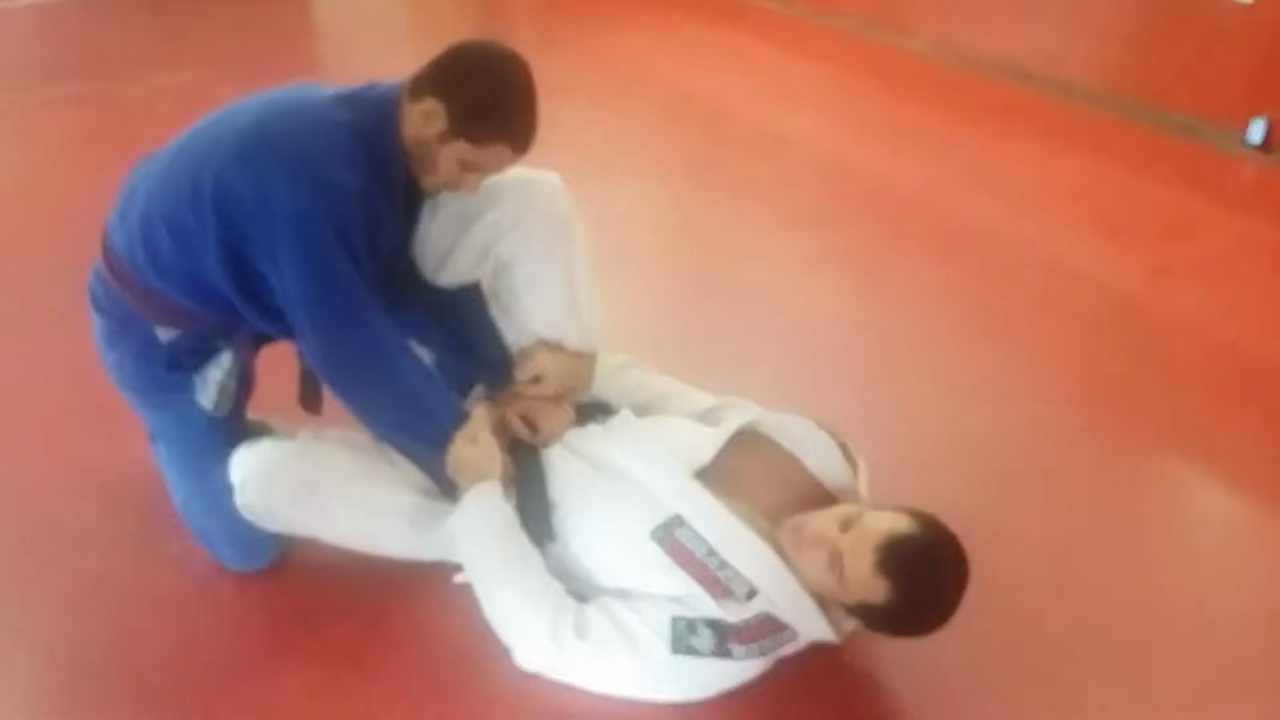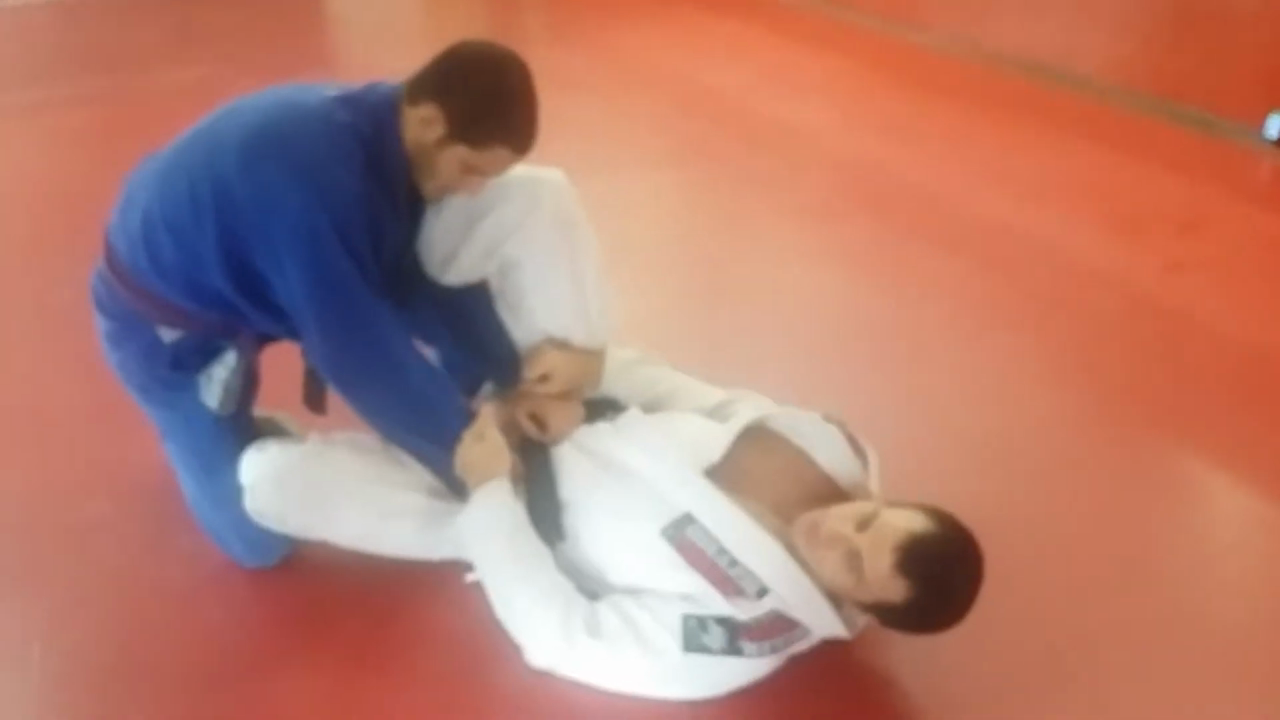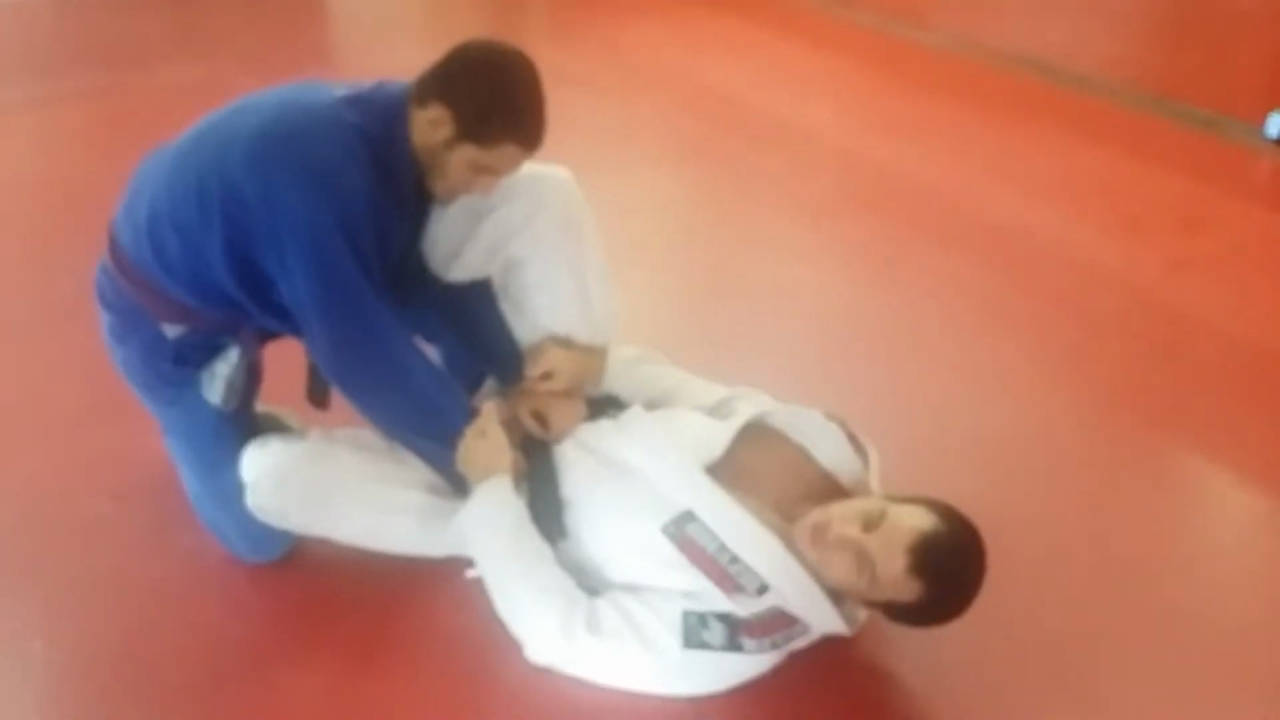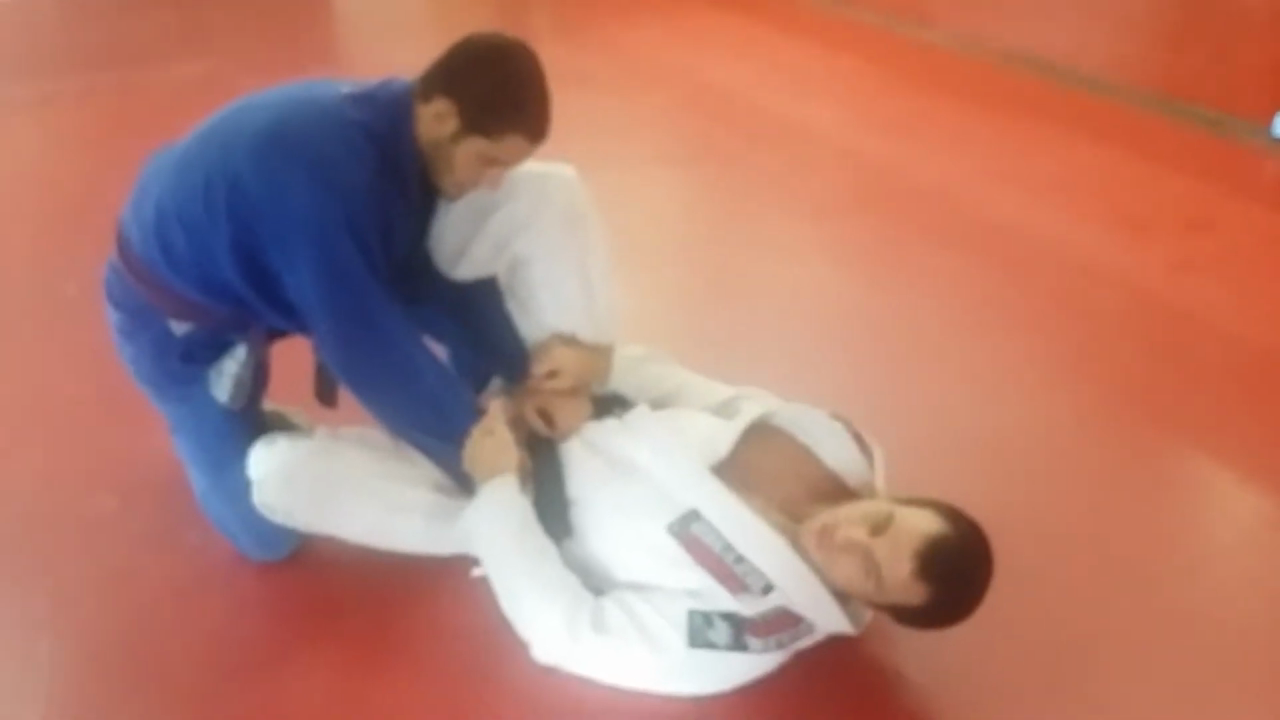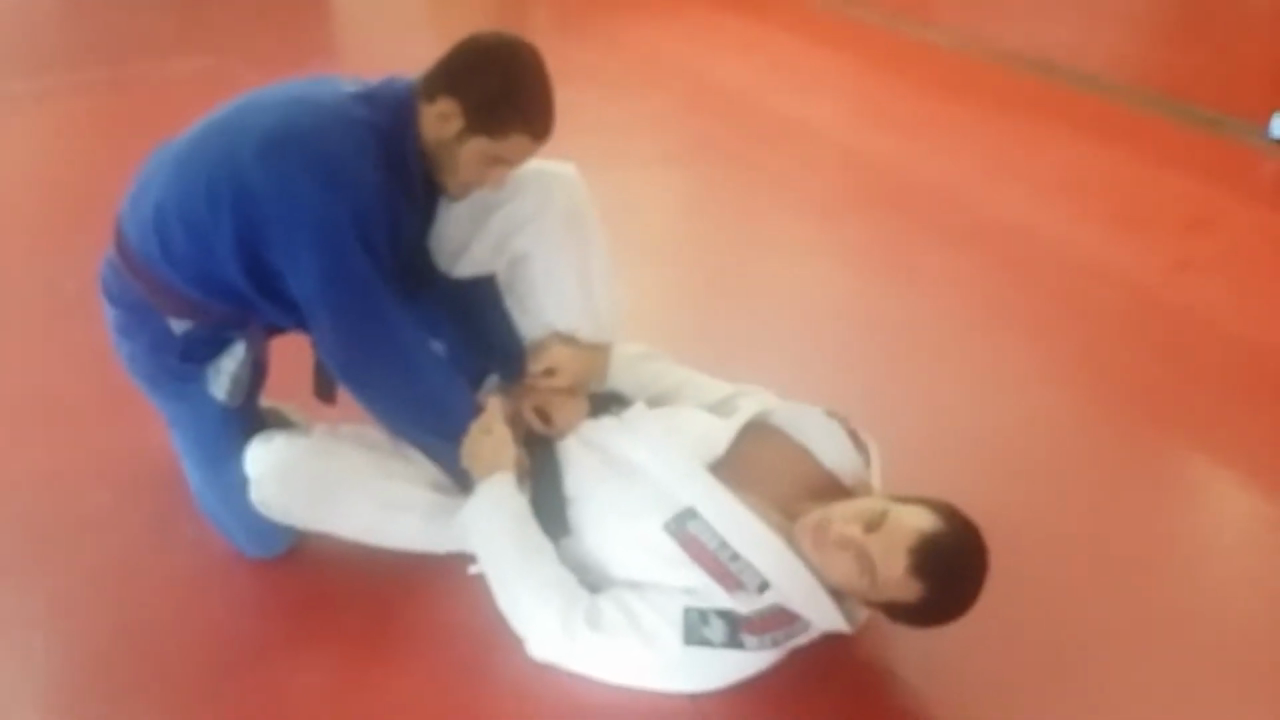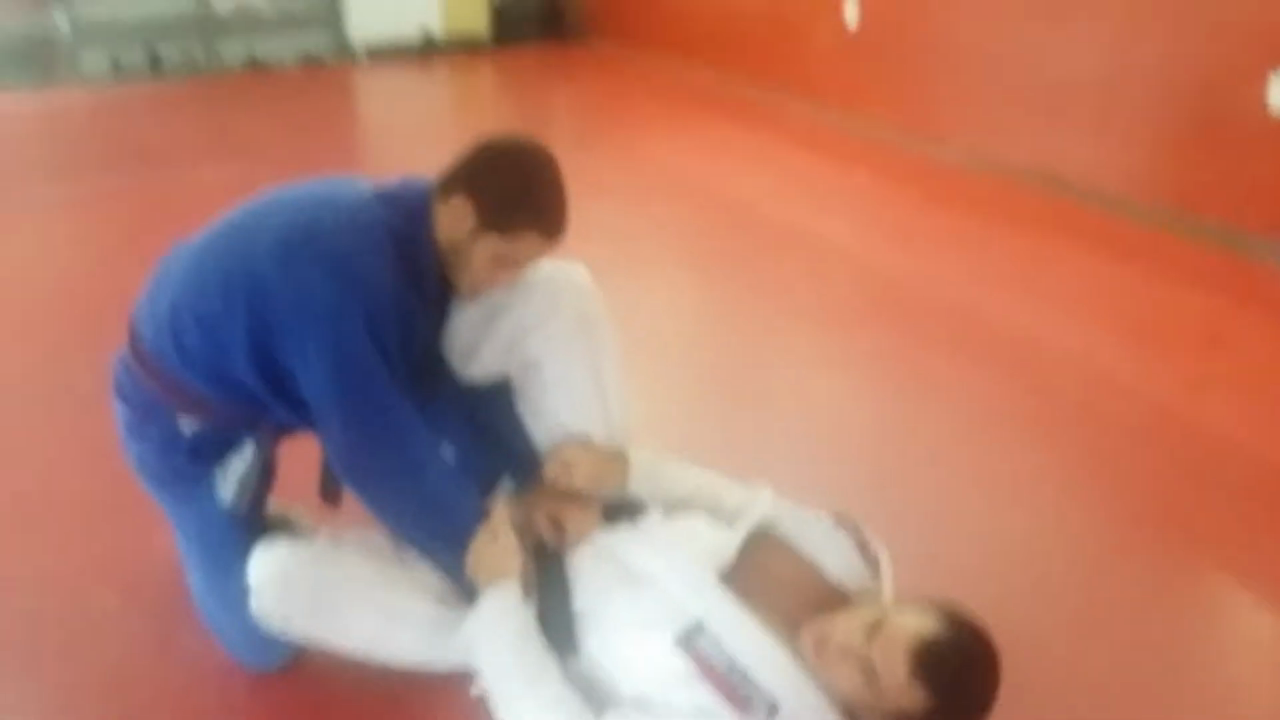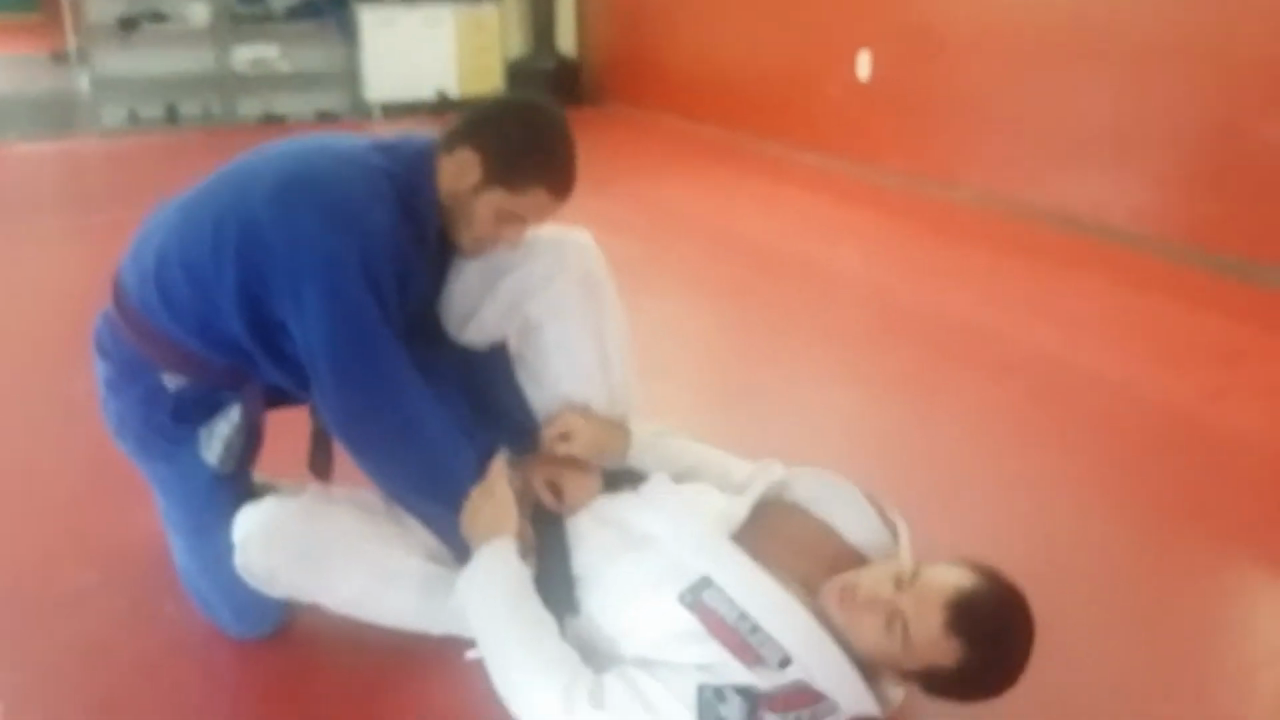
dt=0.7s
person 1, frame 1
left shoulder: (721, 643)
right shoulder: (823, 461)
left elbow: (550, 637)
right elbow: (705, 414)
left wrist: (481, 496)
left hip: (515, 512)
left knee: (265, 475)
left ankle: (235, 438)
person 1, frame 2
left shoulder: (734, 641)
right shoulder: (835, 454)
left elbow: (562, 636)
right elbow: (712, 406)
left wrist: (489, 495)
left hip: (520, 511)
right hip: (572, 414)
left knee: (272, 479)
left ankle: (244, 436)
person 1, frame 3
left shoulder: (735, 635)
right shoulder: (834, 452)
left elbow: (561, 632)
right elbow: (708, 401)
left wrist: (490, 491)
left hip: (523, 507)
right hip: (567, 396)
left knee: (273, 474)
left ankle: (253, 430)
person 1, frame 4
left shoulder: (736, 638)
right shoulder: (842, 451)
left elbow: (566, 632)
right elbow: (714, 401)
left wrist: (495, 490)
left hip: (529, 508)
right hip: (566, 398)
left knee: (279, 472)
left ankle: (262, 431)
person 1, frame 5
left shoulder: (735, 634)
right shoulder: (838, 449)
left elbow: (562, 628)
right elbow: (722, 401)
left wrist: (494, 487)
right wrist: (599, 363)
left hip: (527, 506)
right hip: (575, 396)
left knee: (274, 468)
left ankle: (259, 426)
person 1, frame 6
right shoulder: (849, 558)
right elbow: (742, 504)
left wrist: (501, 588)
right wrist: (622, 465)
right hip: (601, 548)
left knee: (276, 594)
person 1, frame 7
right shoulder: (862, 526)
left wrist: (493, 554)
right wrist: (621, 443)
left hip: (529, 581)
right hip: (591, 486)
left knee: (264, 536)
person 2, frame 1
left shoulder: (380, 134)
right shoulder: (312, 171)
left elbow: (417, 278)
right elbow: (352, 346)
left wrist: (501, 381)
left hip: (240, 282)
right hip: (161, 317)
right knee: (248, 546)
right ankle: (181, 429)
person 2, frame 2
left shoulder: (379, 130)
right shoulder: (311, 175)
left elbow: (426, 277)
right elbow: (360, 348)
left wrist: (508, 379)
left hip: (242, 283)
right hip: (165, 319)
right knee: (260, 541)
right ankle: (200, 429)
person 2, frame 3
left shoulder: (388, 128)
right shoulder: (320, 173)
left elbow: (426, 276)
right elbow: (362, 348)
left wrist: (512, 372)
left hip: (244, 276)
right hip: (169, 313)
right knee: (261, 535)
right ankle: (206, 426)
person 2, frame 4
left shoulder: (392, 128)
right shoulder: (324, 172)
left elbow: (432, 274)
right elbow: (369, 345)
left wrist: (518, 367)
left hip: (255, 278)
right hip: (177, 312)
right knee: (268, 533)
right ankle: (213, 422)
person 2, frame 5
left shoulder: (393, 123)
right shoulder: (329, 172)
left elbow: (430, 273)
right elbow: (370, 346)
left wrist: (517, 363)
left hip: (252, 268)
right hip: (174, 308)
right knee: (264, 529)
right ankle: (214, 422)
person 2, frame 6
left shoulder: (410, 229)
right shoulder: (343, 270)
left elbow: (443, 380)
right elbow: (382, 450)
left wrist: (530, 480)
left hip: (266, 373)
right hip: (185, 407)
right knee: (263, 641)
right ankle: (215, 527)
person 2, frame 7
left shoulder: (410, 189)
right shoulder: (344, 219)
left elbow: (447, 344)
right elbow: (374, 407)
left wrist: (528, 449)
left hip: (262, 338)
right hip: (169, 368)
right knee: (250, 610)
right ankle: (195, 493)
